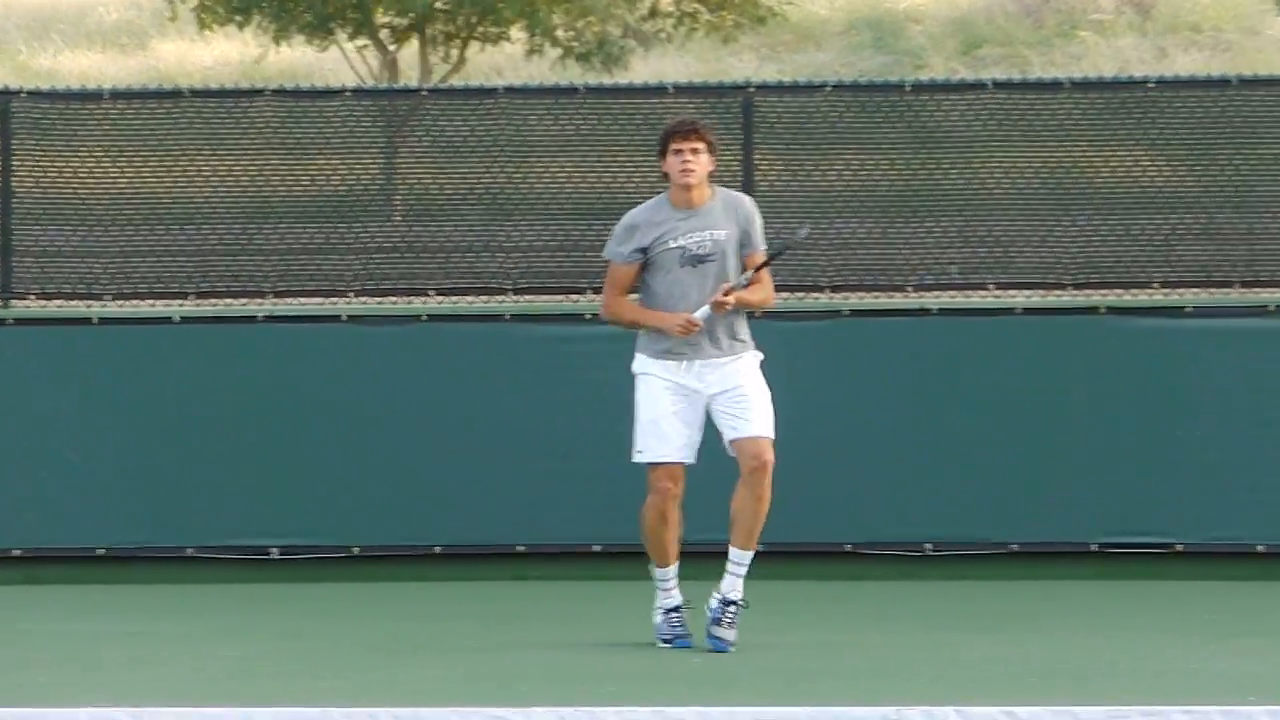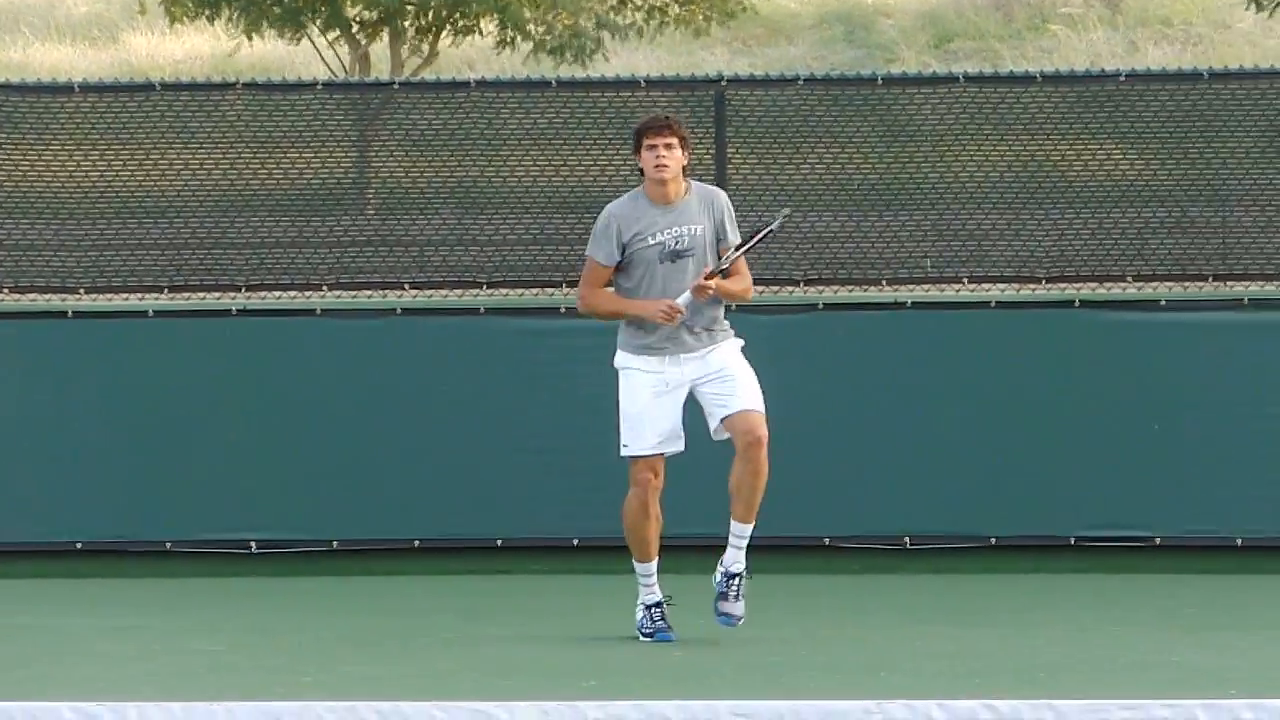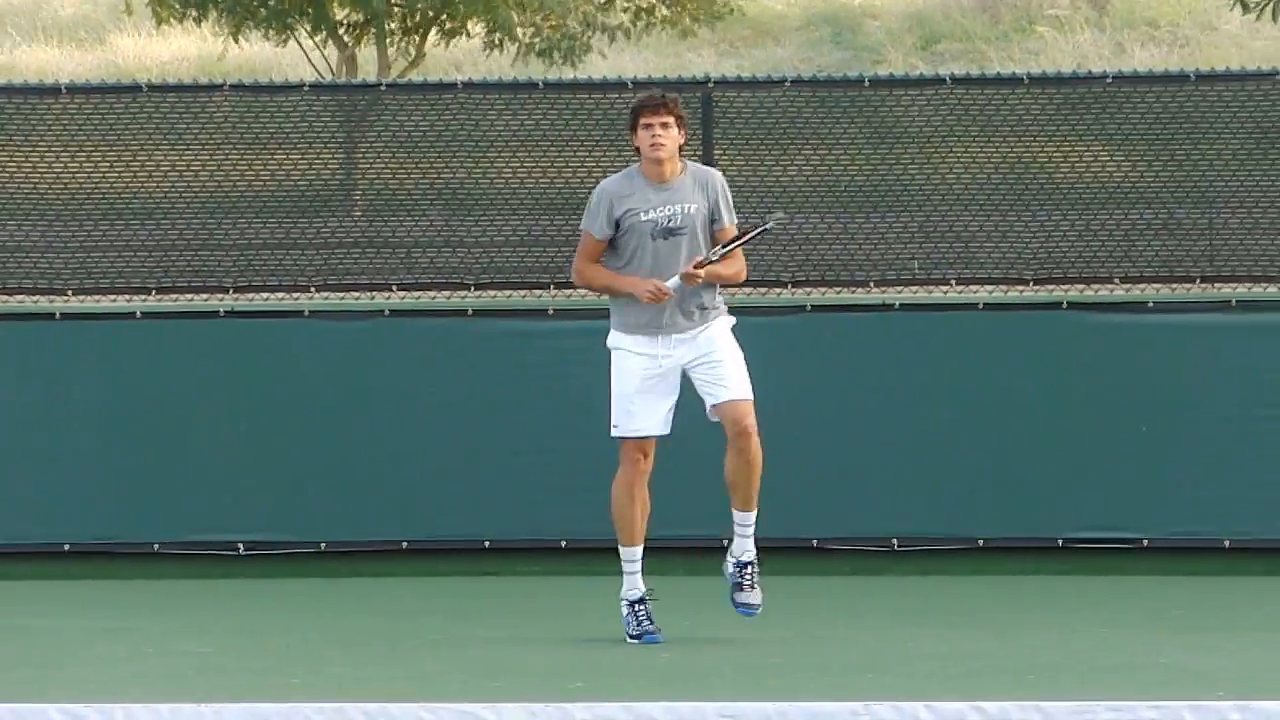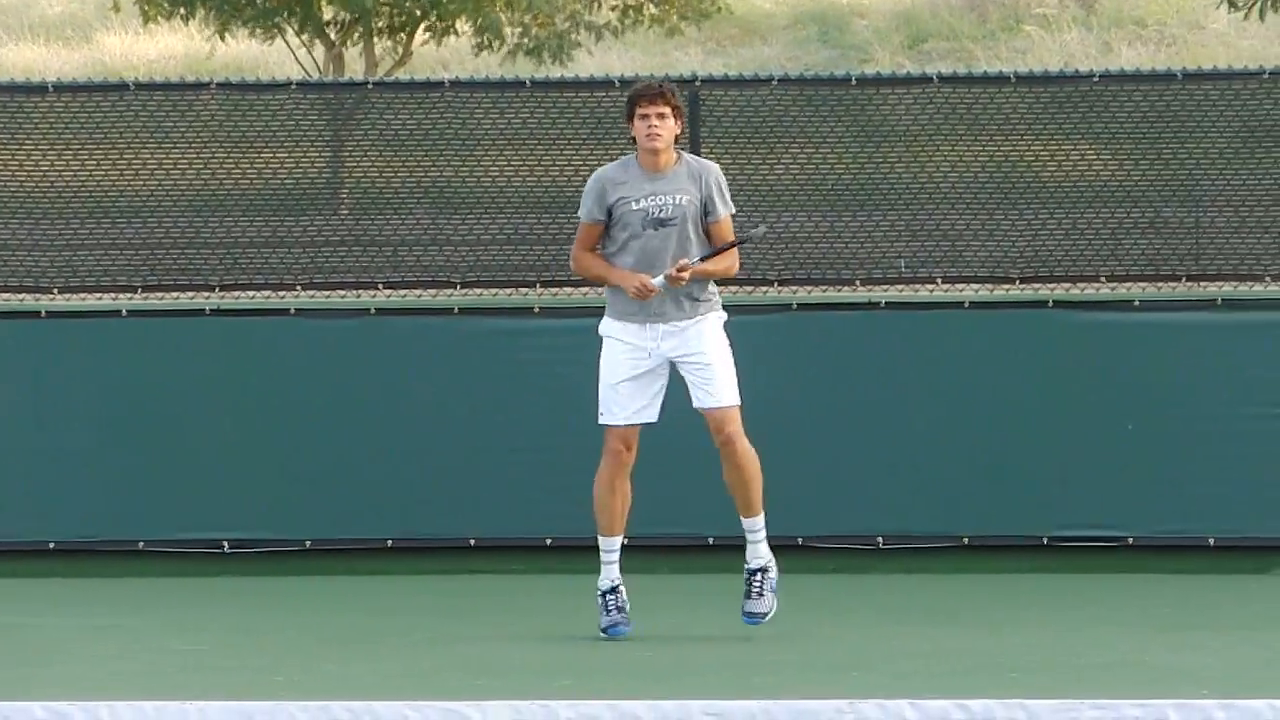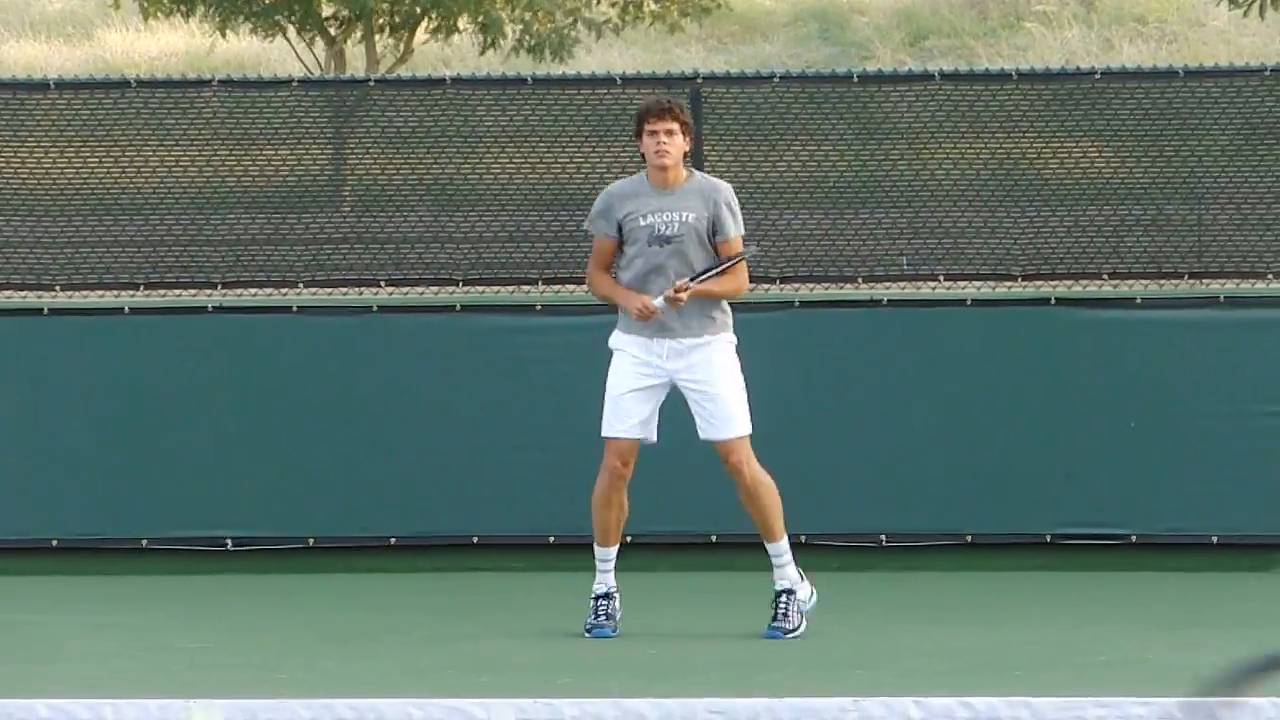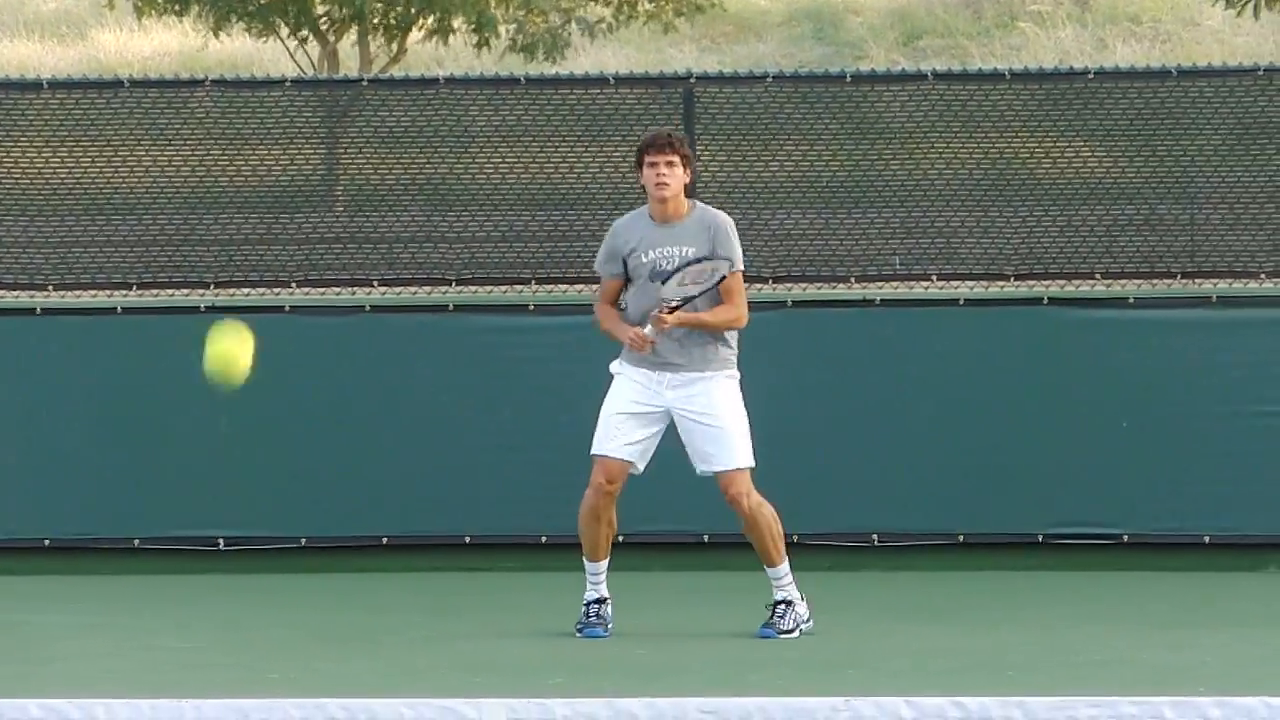
dt=0.1s
person 1, frame 1
left shoulder: (740, 209)
right shoulder: (639, 221)
left elbow: (765, 291)
right elbow: (611, 303)
left wrist: (737, 297)
right wrist: (661, 319)
left hip: (731, 360)
right hip: (664, 368)
left knee: (758, 461)
right knee: (665, 488)
left ankle: (729, 595)
right ankle: (667, 602)
person 1, frame 2
left shoulder: (715, 203)
right shoulder: (617, 217)
left elbow: (743, 285)
right elbow: (588, 298)
left wrist: (716, 287)
right wrist: (643, 309)
left hip: (713, 349)
right hip: (645, 361)
left knee: (753, 435)
right knee: (646, 479)
left ankle: (733, 563)
right ankle: (649, 598)
person 1, frame 3
left shoulder: (709, 182)
right shoulder: (612, 192)
left elbow: (737, 266)
right elbow: (583, 269)
left wrist: (708, 272)
right wrist: (633, 284)
left hip: (705, 329)
right hip: (638, 340)
left knee: (743, 427)
right knee: (635, 461)
left ankle: (743, 551)
right ankle: (633, 592)
person 1, frame 4
left shoulder: (704, 175)
right shoulder: (605, 182)
left elbow: (729, 262)
right elbow: (581, 255)
left wrist: (691, 270)
right wrist: (619, 278)
left hip: (695, 323)
right hip: (629, 329)
left knee: (727, 433)
right knee: (617, 452)
left ankle: (759, 559)
right ankle: (610, 583)
person 1, frame 5
left shoulder: (715, 194)
right shoulder: (617, 198)
left elbow: (738, 281)
right elbow: (597, 274)
left wrist: (694, 291)
right wrist: (627, 298)
left hip: (705, 343)
right hip: (639, 347)
left knee: (739, 462)
right knee: (615, 465)
left ankle: (791, 584)
right ankle: (605, 589)
person 1, frame 6
left shoulder: (716, 226)
right shoulder: (624, 231)
left elbow: (736, 315)
right elbow: (604, 306)
left wrist: (684, 320)
right wrist: (626, 333)
left hip: (708, 377)
right hip: (640, 377)
left knee: (739, 493)
right knee: (603, 485)
left ankle: (788, 596)
right ankle: (596, 596)
